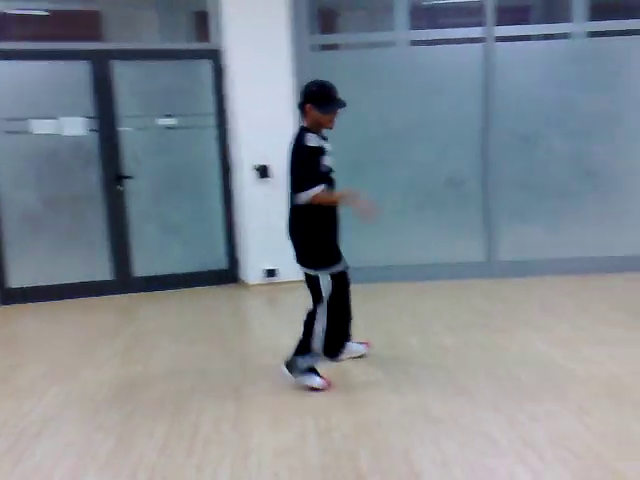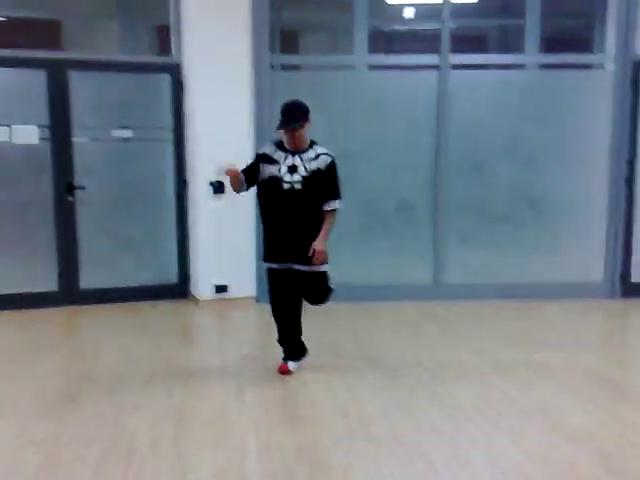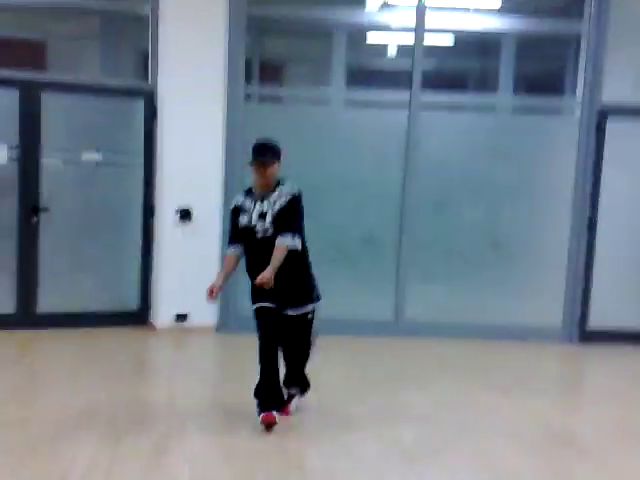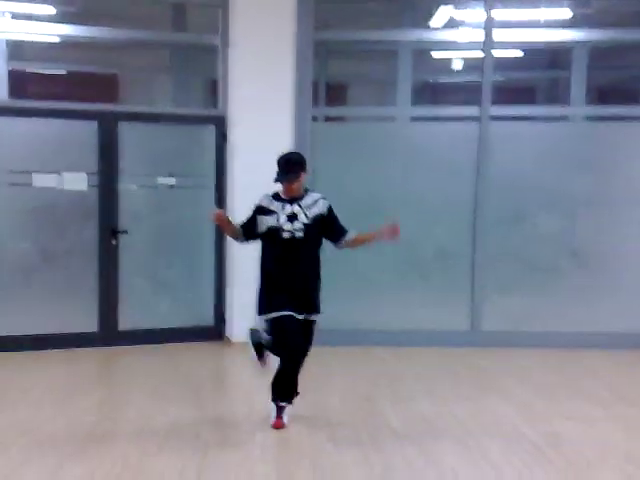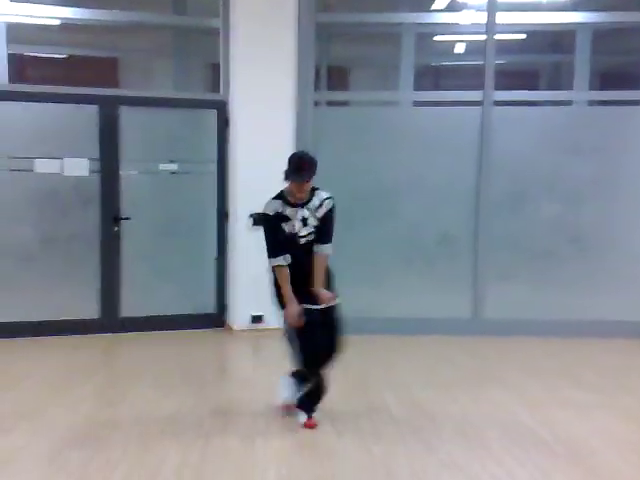
dt=1s
person 1, frame 1
left shoulder: (314, 141)
right shoulder: (307, 145)
right elbow: (306, 194)
right wrist: (348, 197)
left hip: (322, 232)
right hip: (311, 236)
left knee: (338, 292)
right knee: (327, 300)
left ankle: (339, 343)
right ankle: (302, 364)
person 1, frame 2
left shoulder: (323, 159)
right shoulder: (268, 154)
left elbow: (330, 205)
right elbow: (244, 184)
left wrist: (322, 239)
right wrist: (235, 177)
left hip: (309, 244)
right hip: (277, 245)
left knee: (317, 294)
right knee: (282, 303)
right ankle: (293, 353)
person 1, frame 3
left shoulder: (290, 196)
right shoulder: (241, 204)
left elbow: (287, 240)
right elbow: (236, 247)
left wrist: (271, 271)
right wrist: (220, 281)
left hip: (295, 286)
right hip: (264, 292)
left knee: (298, 346)
right knee: (269, 345)
left ankle: (294, 388)
right ankle: (269, 405)
person 1, frame 4
left shoulder: (319, 204)
right shoulder: (266, 205)
left elbow: (343, 238)
right elbow: (242, 235)
left wrist: (380, 235)
right wrist: (224, 224)
left hip: (306, 294)
right hip: (276, 294)
left knee: (296, 353)
right knee: (286, 346)
left ankle: (280, 401)
right ankle: (263, 339)
person 1, frame 5
left shoulder: (324, 202)
right shoulder: (273, 209)
left elbow: (323, 248)
right elbow: (277, 258)
left wrist: (319, 287)
right wrist: (290, 301)
left hip: (317, 288)
right hip: (293, 293)
left knee: (327, 345)
right knee: (311, 346)
left ankle: (297, 381)
right ankle: (304, 405)
